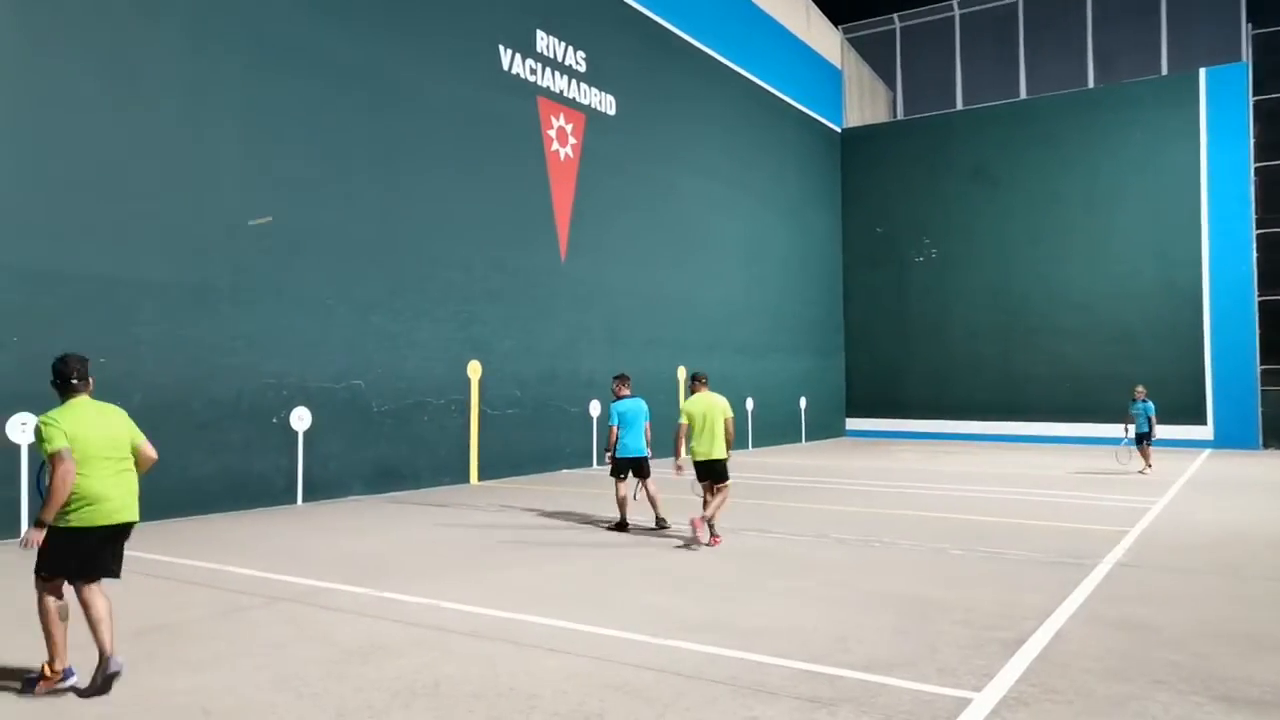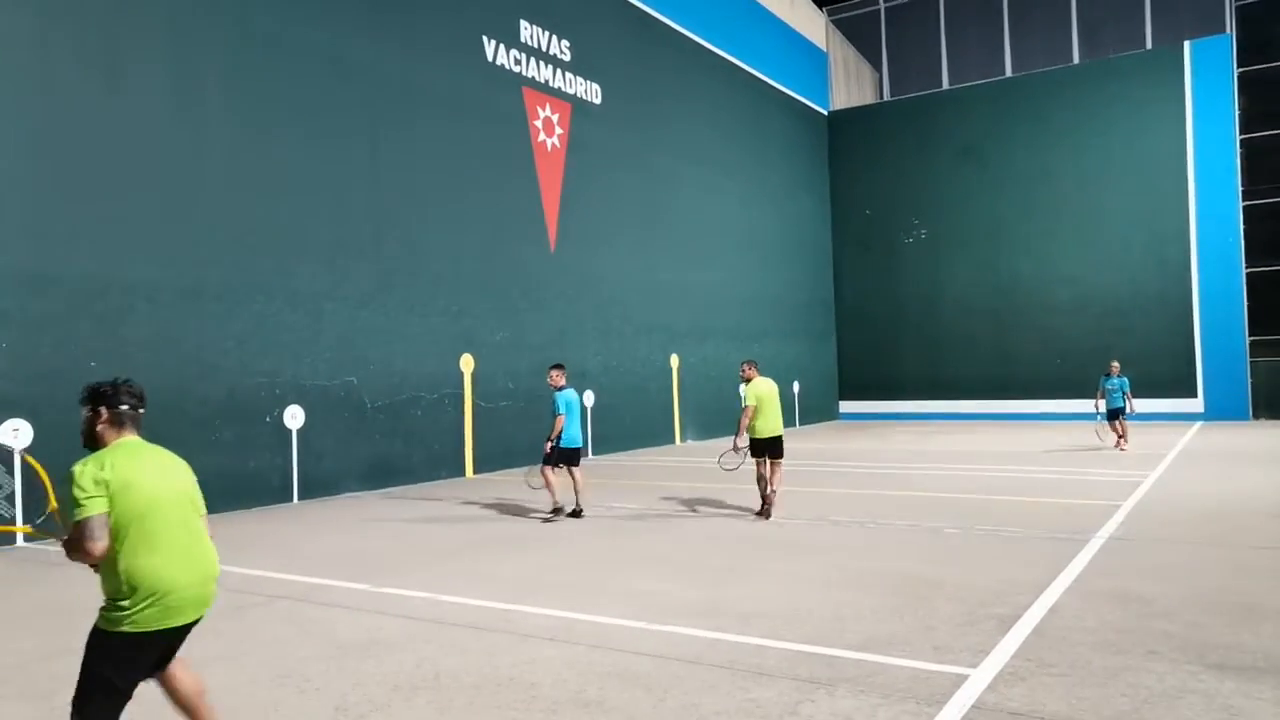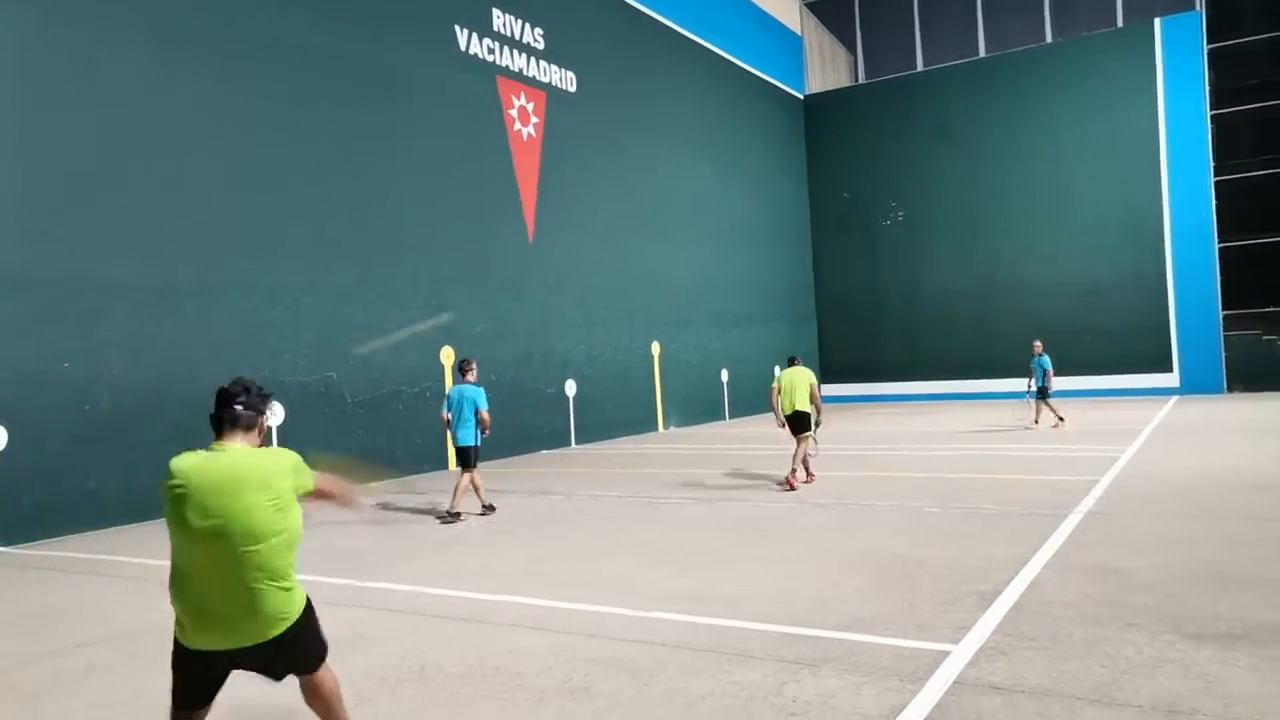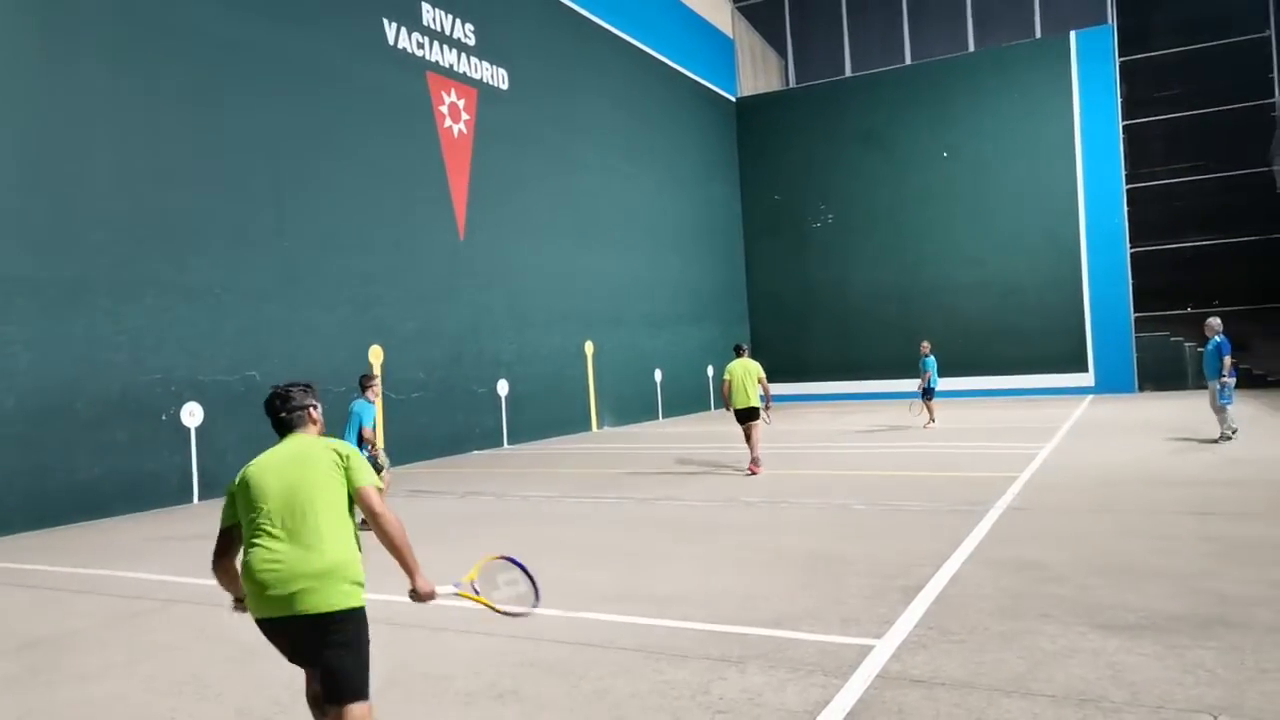
dt=1s
person 1, frame 1
left shoulder: (53, 421)
right shoulder: (117, 413)
left elbow: (65, 470)
right elbow: (149, 456)
left wrist: (42, 522)
left hip: (80, 516)
right hip: (122, 512)
left knee: (48, 586)
right knee: (89, 584)
left ankle: (57, 670)
right ankle: (109, 657)
person 1, frame 2
left shoulder: (91, 469)
right shoulder: (175, 462)
left elbow: (94, 548)
right elbow: (203, 532)
left wrist: (72, 548)
left hip: (143, 607)
right hip: (197, 593)
right knee: (160, 661)
person 1, frame 3
left shoulder: (178, 474)
right shoulder: (283, 463)
right elbow: (321, 486)
right wrist: (342, 490)
left hip: (199, 629)
right hip: (277, 615)
right knee: (314, 669)
person 1, frame 4
left shoulder: (248, 473)
right shoulder: (339, 451)
left elbow: (221, 561)
right elbow: (379, 513)
left wrist: (240, 594)
right wrist: (416, 573)
left hip: (269, 600)
right hip: (332, 595)
left knee: (319, 673)
